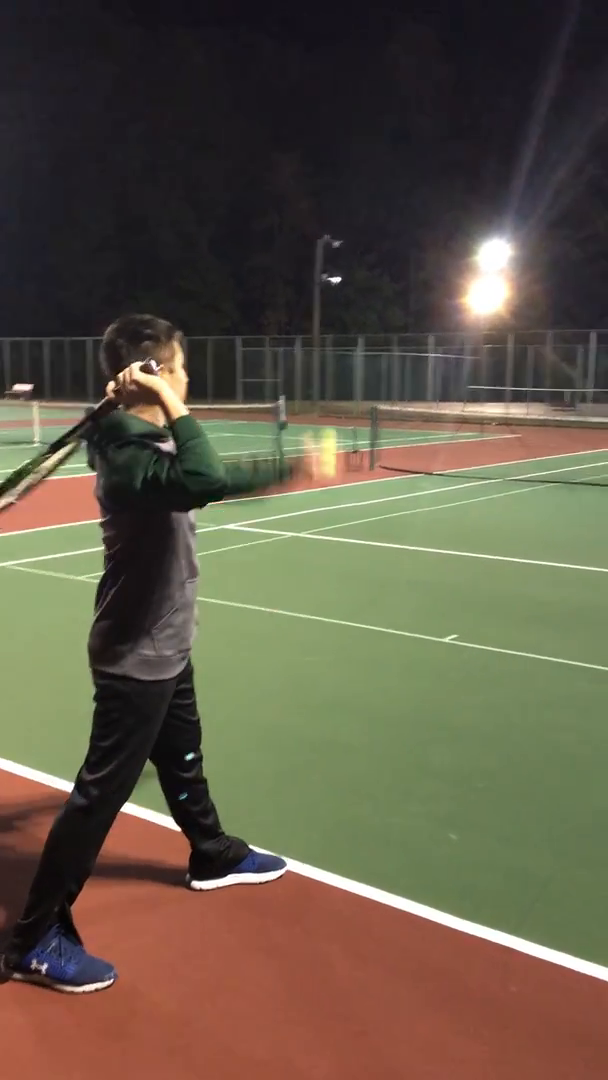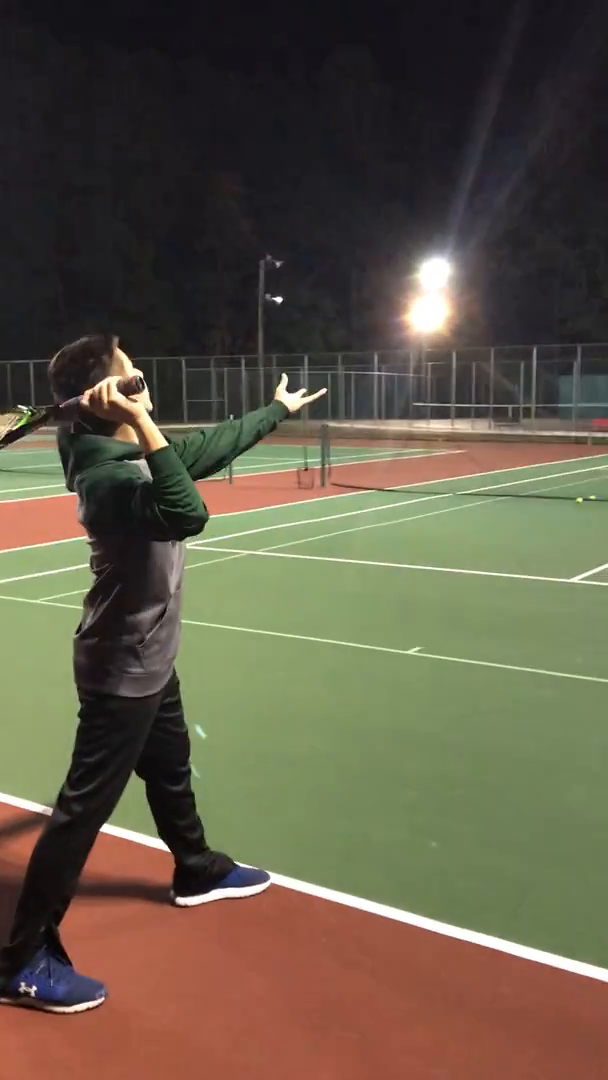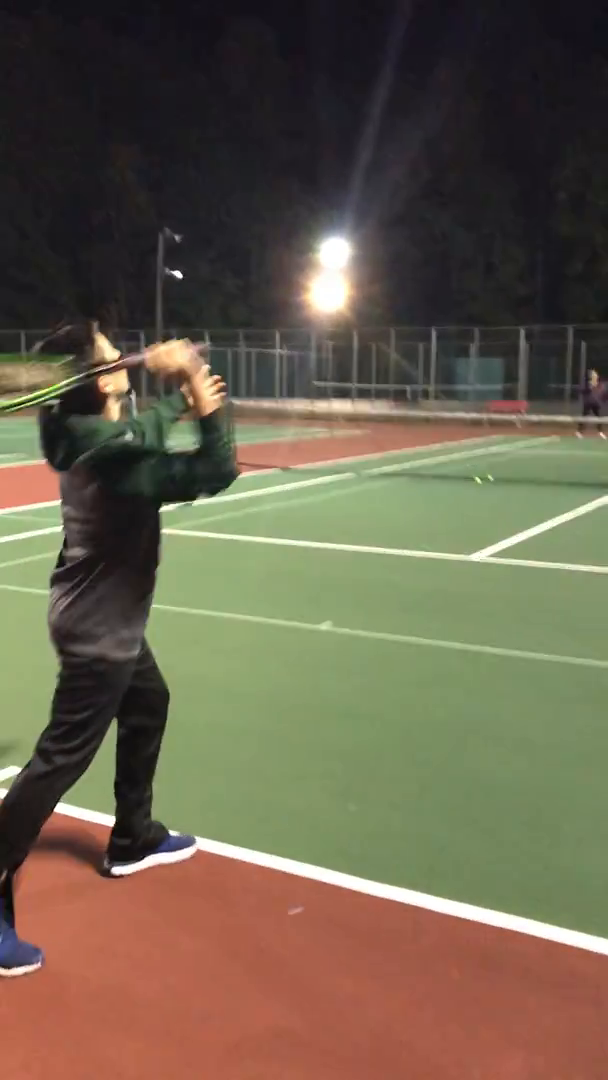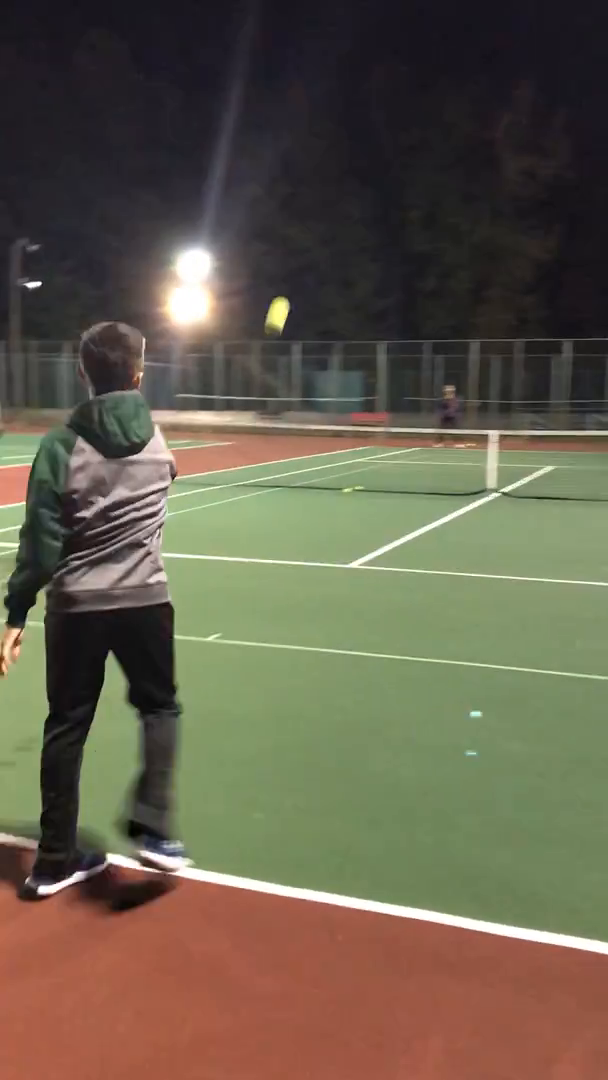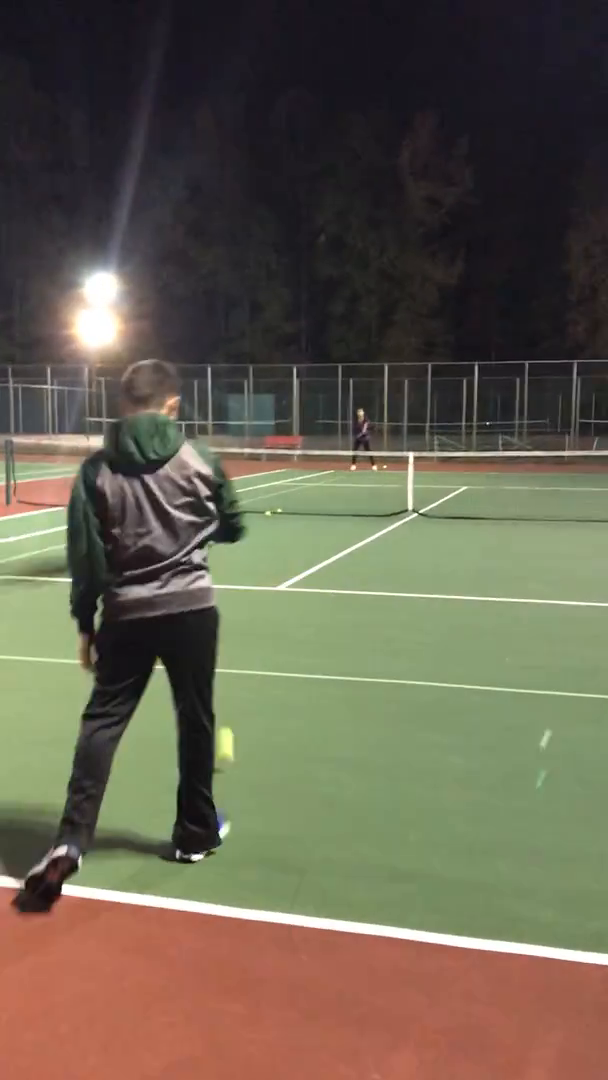
dt=0.4s
person 1, frame 1
left shoulder: (157, 441)
right shoulder: (127, 455)
left elbow: (219, 476)
right elbow: (202, 481)
left wrist: (289, 469)
right wrist: (168, 403)
left hip: (165, 645)
right hip: (133, 655)
left knee: (182, 755)
right knee: (104, 790)
left ankle: (213, 855)
person 1, frame 2
left shoulder: (131, 454)
right shoulder: (108, 480)
left elbow: (210, 448)
right elbow: (187, 516)
left wrist: (275, 411)
right wrist: (143, 423)
left hip: (148, 657)
right hip: (120, 669)
left knee: (170, 762)
right knee: (86, 805)
left ankle: (197, 870)
person 1, frame 3
left shoulder: (85, 439)
right shoulder: (116, 459)
left elbow: (143, 448)
right elbow: (215, 472)
left wrist: (186, 396)
right wrist: (201, 391)
left hip: (97, 619)
right hip: (100, 630)
left knee: (148, 707)
right knee: (58, 759)
left ankle: (134, 836)
person 1, frame 4
left shoulder: (61, 444)
right shoulder: (157, 445)
left hip: (75, 605)
right hip: (144, 601)
left knee: (67, 726)
right knee: (159, 712)
left ankle: (57, 857)
right ankle: (149, 823)
person 1, frame 5
left shoulder: (96, 469)
right shoulder: (198, 461)
left elbow: (84, 557)
right elbow: (230, 527)
left wrist: (86, 627)
left hip: (127, 613)
right hip: (190, 608)
left knee: (102, 721)
right knee: (196, 719)
left ankle: (68, 842)
right ankle: (196, 832)
